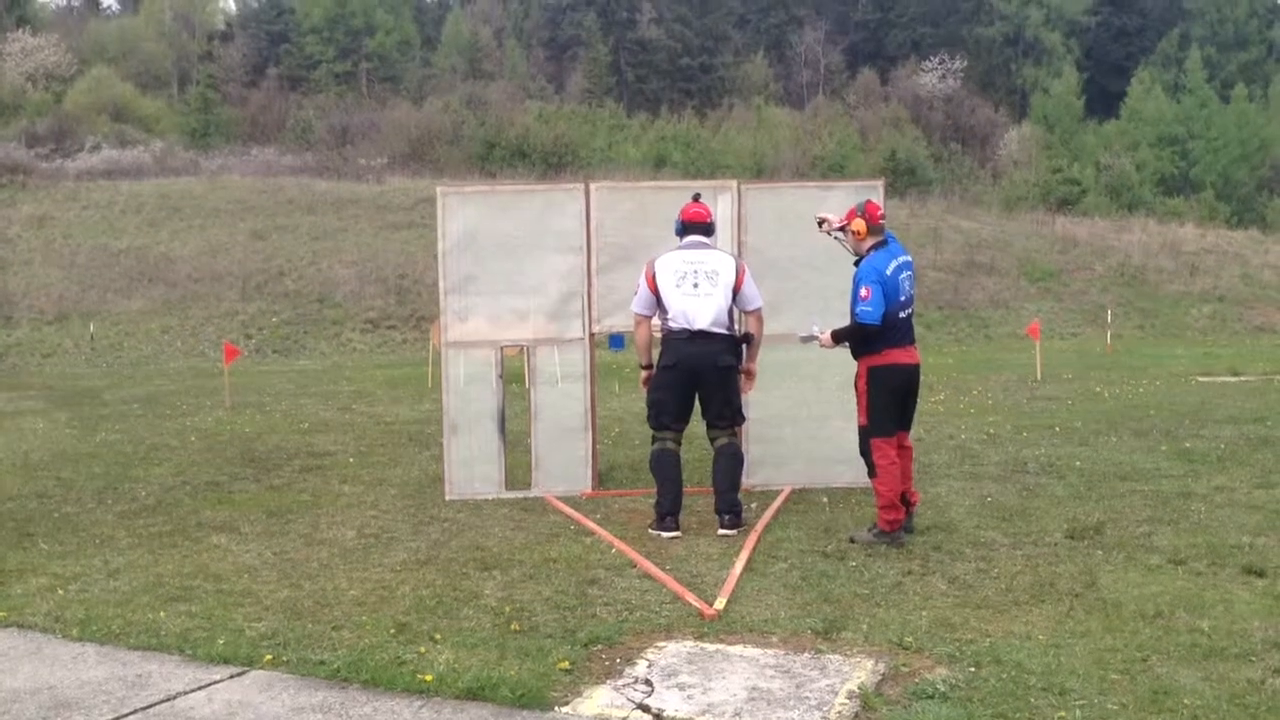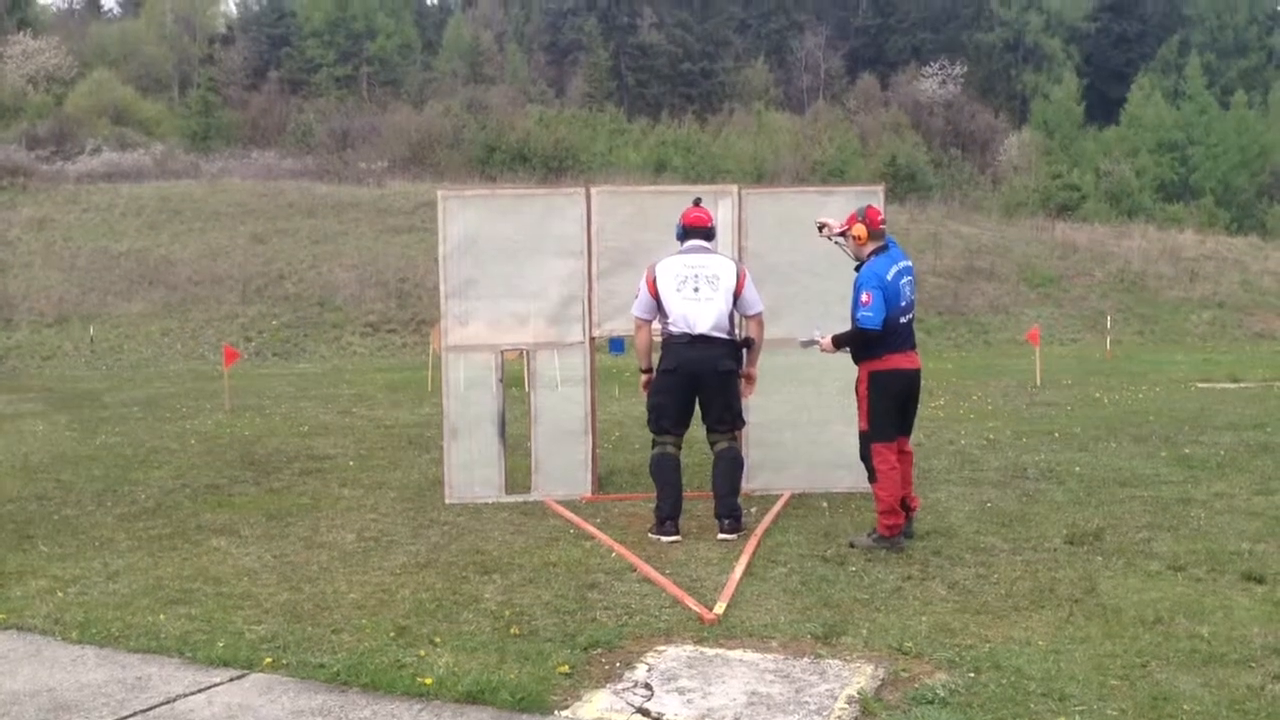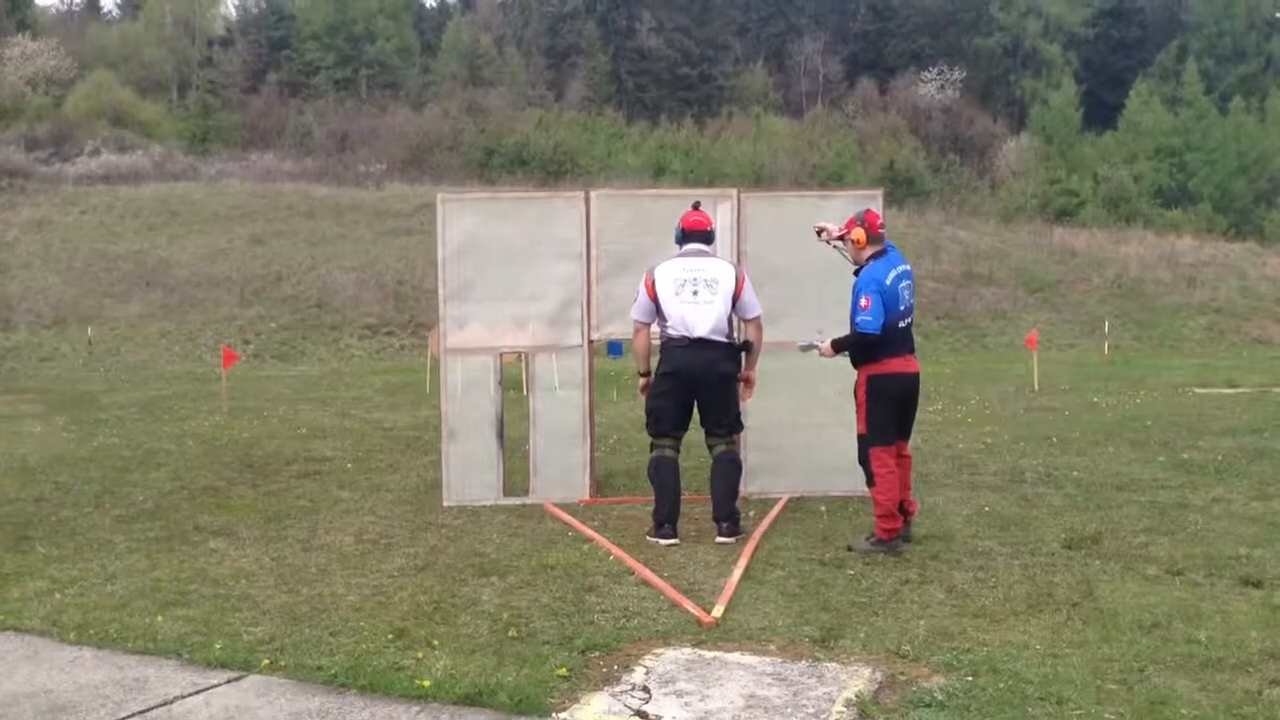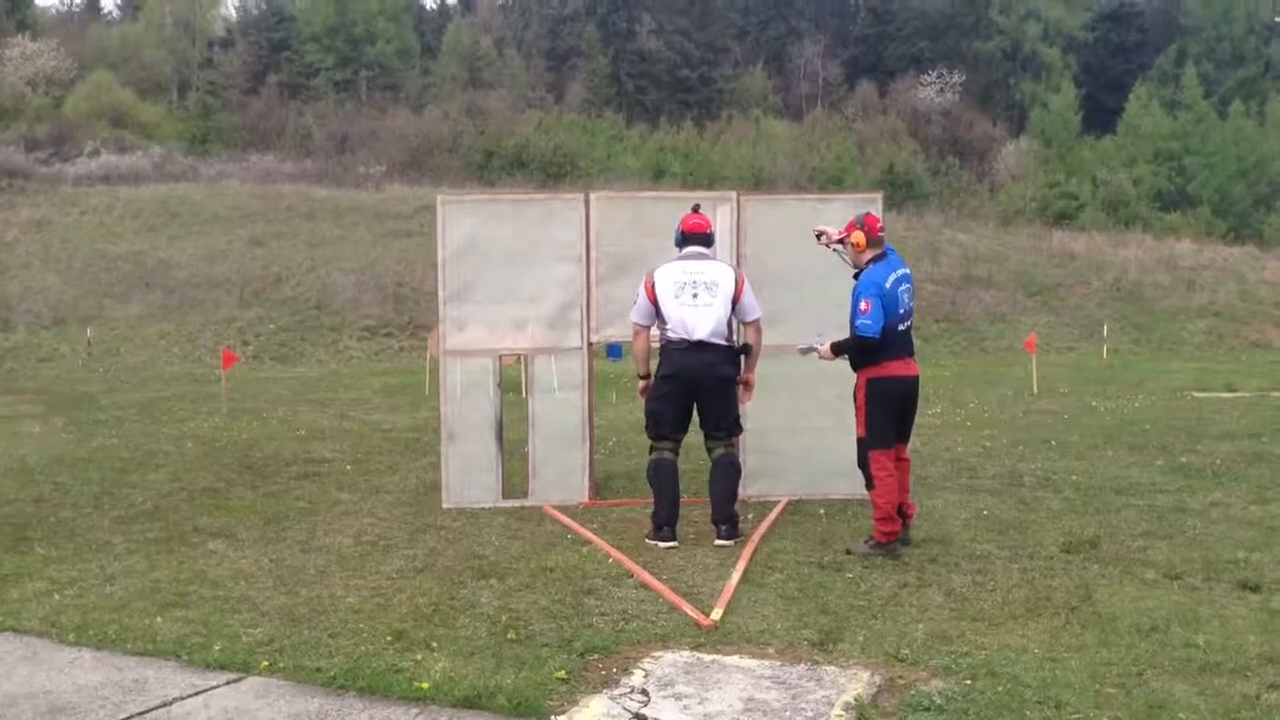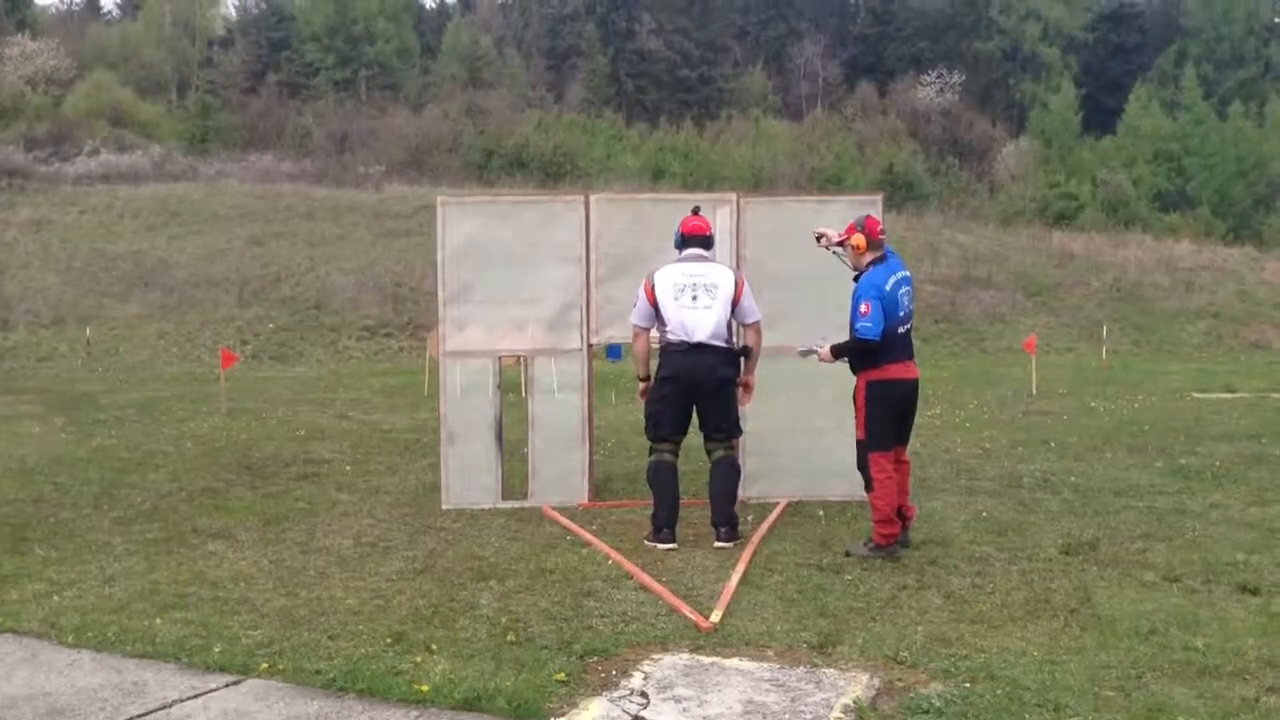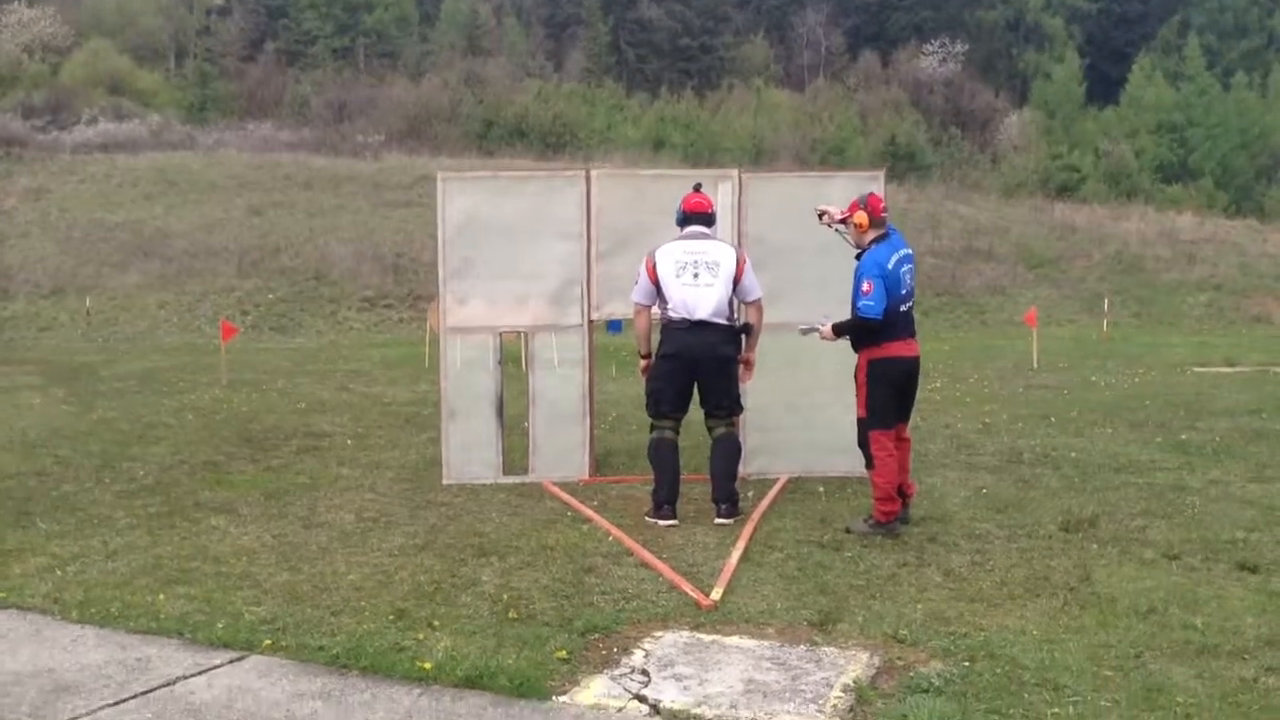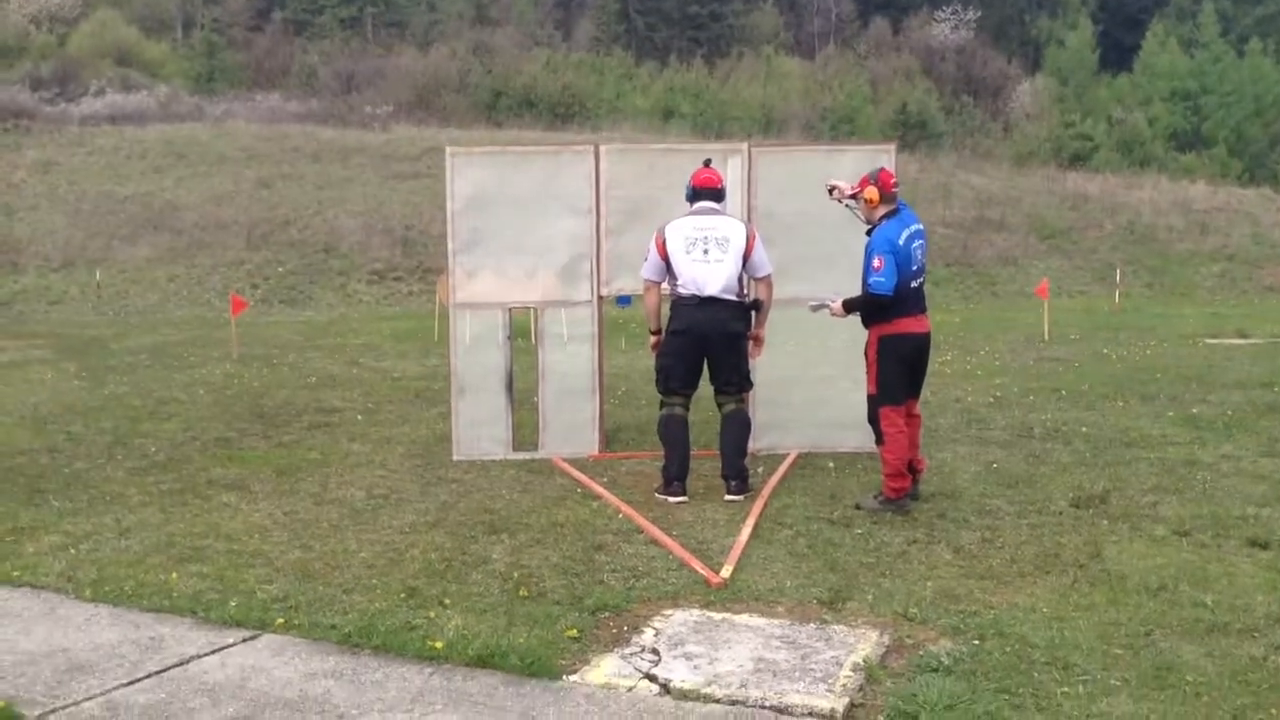
dt=0.2s
person 1, frame 1
left shoulder: (869, 269)
right shoulder: (898, 251)
left elbow: (867, 324)
right elbow: (879, 236)
left wrist: (836, 337)
right wrist: (841, 225)
left hip: (880, 367)
right hip: (908, 361)
left knee: (880, 446)
right knee: (899, 440)
left ankle: (889, 525)
right ankle: (905, 511)
person 1, frame 2
left shoulder: (870, 274)
right shoulder: (899, 255)
left elbow: (868, 329)
right elbow: (879, 242)
left wrist: (836, 342)
right wrist: (841, 229)
left hip: (881, 372)
right hip: (909, 366)
left knee: (880, 451)
right knee: (900, 445)
left ankle: (889, 530)
right ankle: (905, 516)
person 1, frame 3
left shoulder: (869, 278)
right shoulder: (897, 259)
left elbow: (867, 334)
right elbow: (879, 245)
left wrist: (834, 346)
right wrist: (839, 234)
left hip: (880, 376)
right hip: (908, 370)
left knee: (878, 455)
right knee: (898, 449)
left ankle: (887, 533)
right ankle: (903, 520)
person 1, frame 4
left shoulder: (869, 282)
right shoulder: (897, 263)
left elbow: (867, 337)
right elbow: (878, 248)
left wrist: (835, 349)
right wrist: (839, 237)
left hip: (879, 380)
right hip: (907, 373)
left knee: (877, 458)
right knee: (897, 452)
left ankle: (886, 537)
right ankle: (902, 523)
person 1, frame 5
left shoulder: (869, 284)
right shoulder: (897, 265)
left elbow: (867, 340)
right elbow: (877, 252)
left wrist: (835, 352)
right wrist: (838, 239)
left hip: (879, 382)
right hip: (907, 376)
left knee: (877, 461)
right knee: (896, 455)
left ankle: (885, 539)
right ankle: (901, 525)
person 1, frame 6
left shoulder: (871, 262)
right shoulder: (899, 243)
left elbow: (869, 319)
right elbow: (879, 230)
left wrist: (836, 330)
right wrist: (841, 218)
left hip: (880, 360)
right hip: (908, 353)
left knee: (877, 438)
right knee: (897, 432)
left ankle: (885, 516)
right ankle: (901, 502)
person 1, frame 7
left shoulder: (882, 238)
right shoulder: (910, 219)
left elbow: (880, 295)
right elbow: (890, 204)
left wrist: (846, 306)
right wrist: (851, 193)
left hip: (891, 336)
right hip: (918, 330)
left knee: (887, 414)
right knee: (907, 408)
left ankle: (895, 492)
right ankle: (911, 478)
person 2, frame 1
left shoulder: (658, 265)
right shoulder: (732, 264)
left elbow: (641, 320)
right elbow: (755, 315)
left wrist: (646, 365)
right wrist: (750, 360)
left hip: (676, 352)
right hip: (720, 352)
left knee: (666, 434)
right knee: (725, 433)
left ankle: (667, 518)
right ankle: (729, 516)
person 2, frame 2
left shoulder: (659, 269)
right shoulder: (733, 268)
left elbow: (642, 325)
right elbow: (755, 320)
left wrist: (646, 369)
right wrist: (751, 365)
left hip: (676, 356)
right hip: (720, 357)
left knee: (666, 439)
right knee: (725, 438)
left ankle: (667, 523)
right ankle: (728, 520)
person 2, frame 3
left shoulder: (657, 273)
right shoulder: (731, 272)
left elbow: (640, 328)
right elbow: (754, 324)
left wrist: (644, 373)
right wrist: (749, 368)
left hip: (675, 359)
right hip: (718, 359)
left knee: (664, 442)
right knee: (723, 441)
left ankle: (665, 526)
right ankle: (726, 524)
person 2, frame 4
left shoulder: (657, 276)
right shoulder: (731, 275)
left elbow: (640, 331)
right elbow: (753, 327)
left wrist: (644, 375)
right wrist: (749, 370)
left hip: (674, 362)
right hip: (718, 362)
left knee: (664, 445)
right knee: (723, 444)
left ankle: (664, 529)
right ankle: (725, 527)
person 2, frame 5
left shoulder: (657, 278)
right shoulder: (731, 276)
left elbow: (640, 332)
right elbow: (753, 329)
left wrist: (643, 377)
right wrist: (748, 372)
left hip: (674, 364)
right hip: (718, 364)
left knee: (663, 446)
right knee: (722, 446)
left ankle: (663, 530)
right ankle: (725, 528)
person 2, frame 6
left shoulder: (659, 255)
right shoulder: (733, 255)
left elbow: (641, 310)
right elbow: (754, 307)
left wrist: (645, 354)
right wrist: (749, 350)
left hip: (675, 341)
right hip: (719, 342)
left knee: (664, 424)
right knee: (723, 423)
left ankle: (664, 506)
right ankle: (725, 505)
person 2, frame 7
left shoulder: (668, 231)
right shoulder: (742, 230)
left elbow: (651, 287)
right elbow: (764, 282)
left wrist: (655, 330)
right wrist: (759, 326)
left hip: (685, 317)
right hip: (728, 318)
left knee: (674, 400)
right knee: (732, 399)
left ankle: (674, 483)
right ankle: (735, 481)
